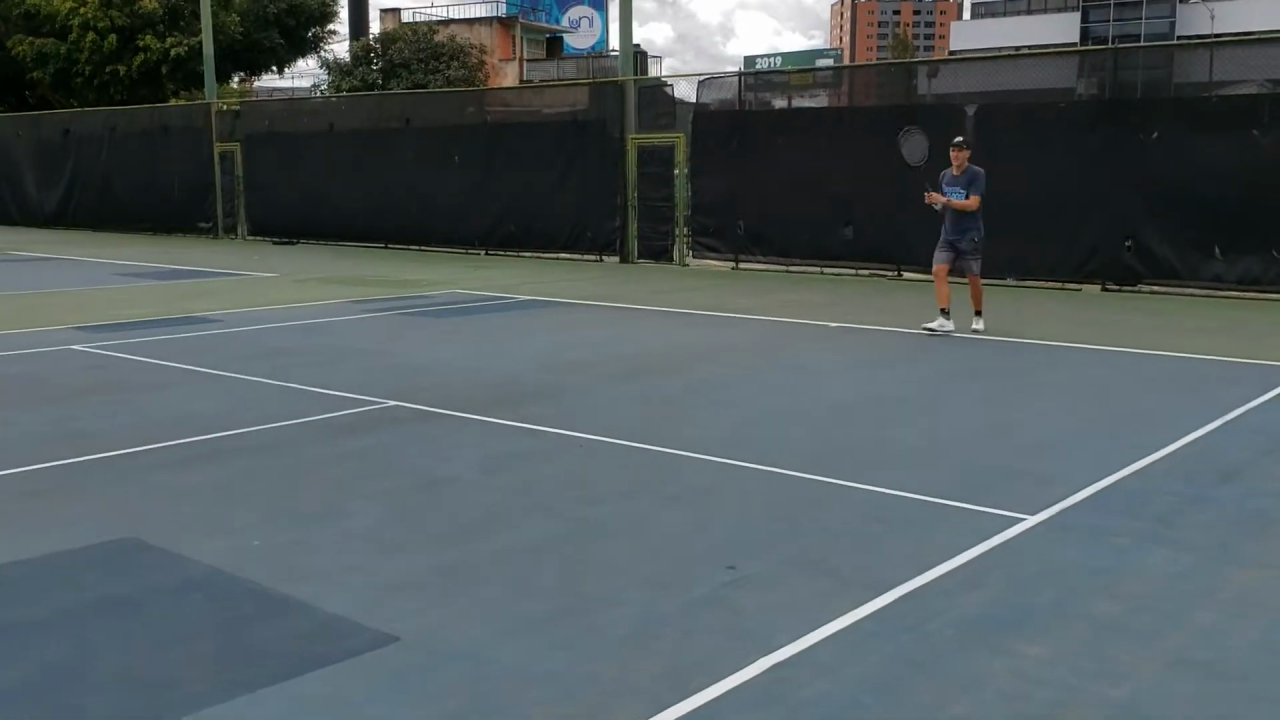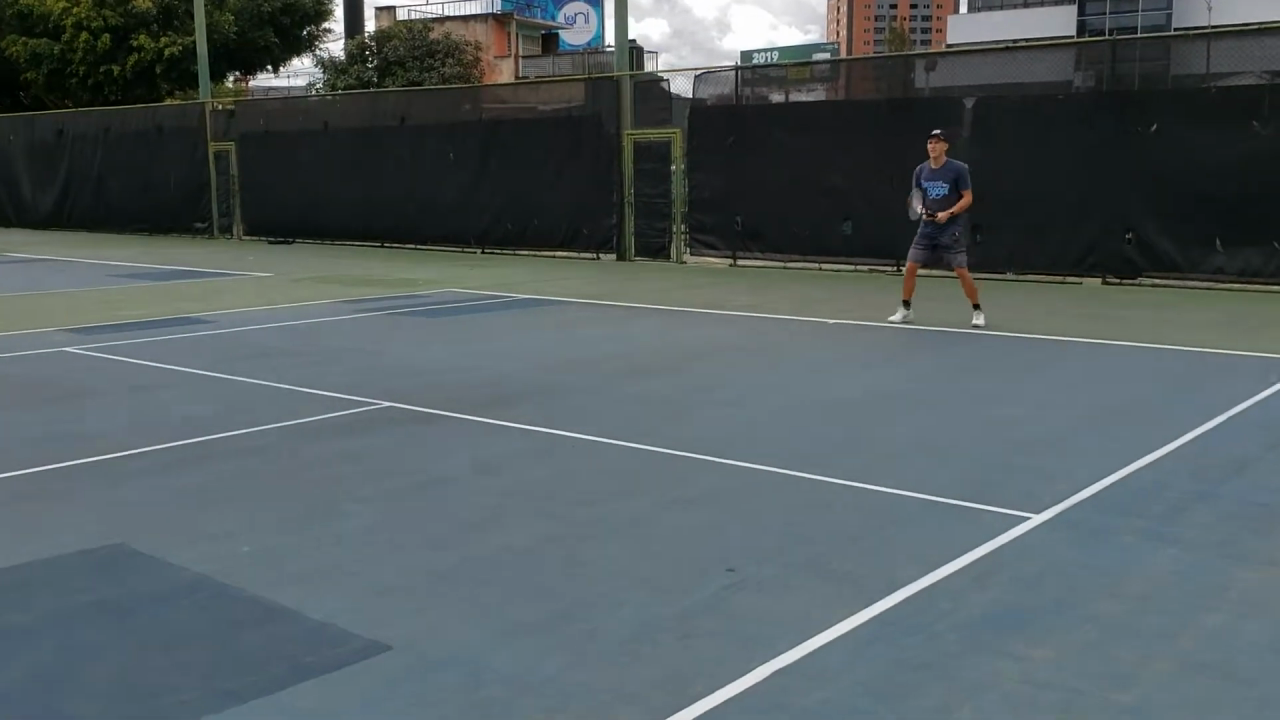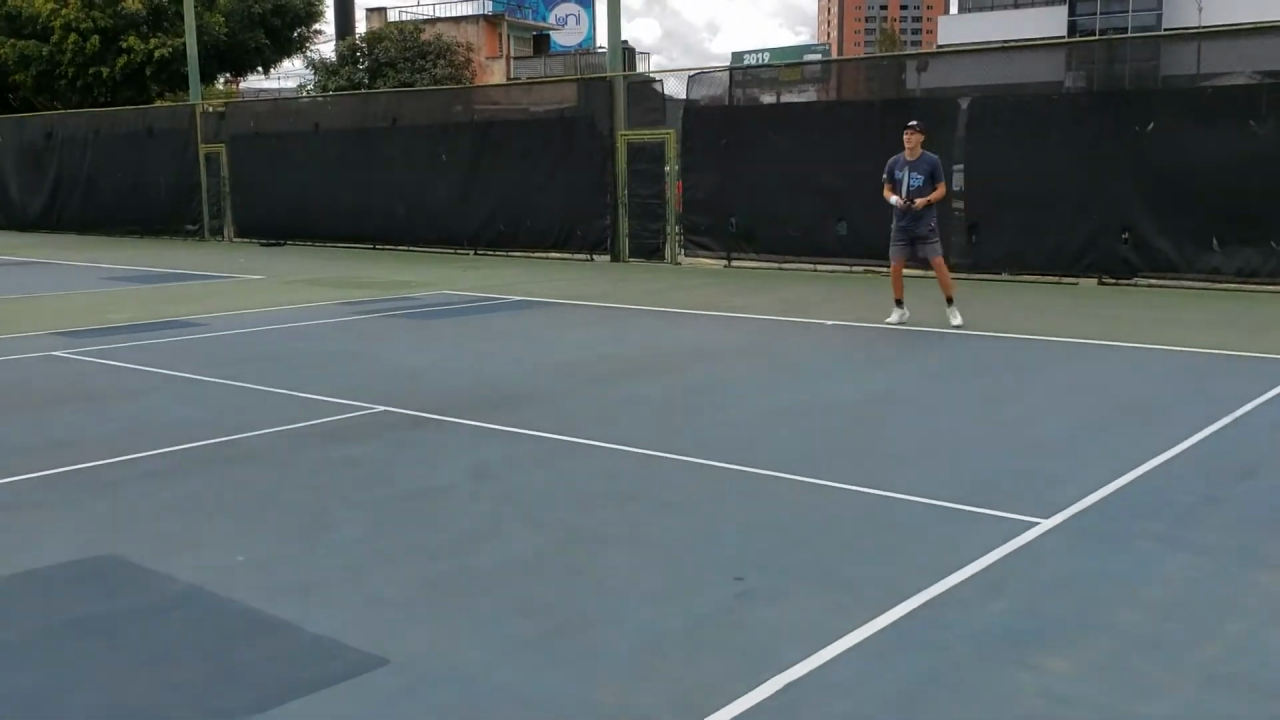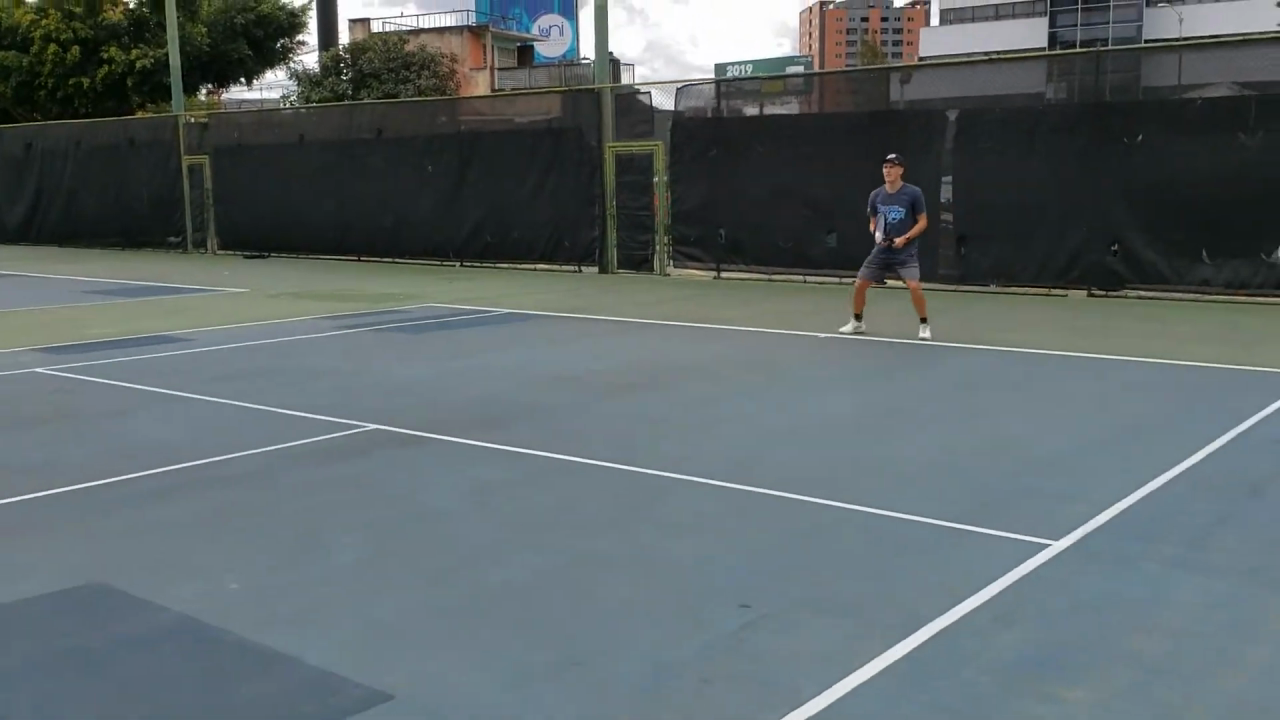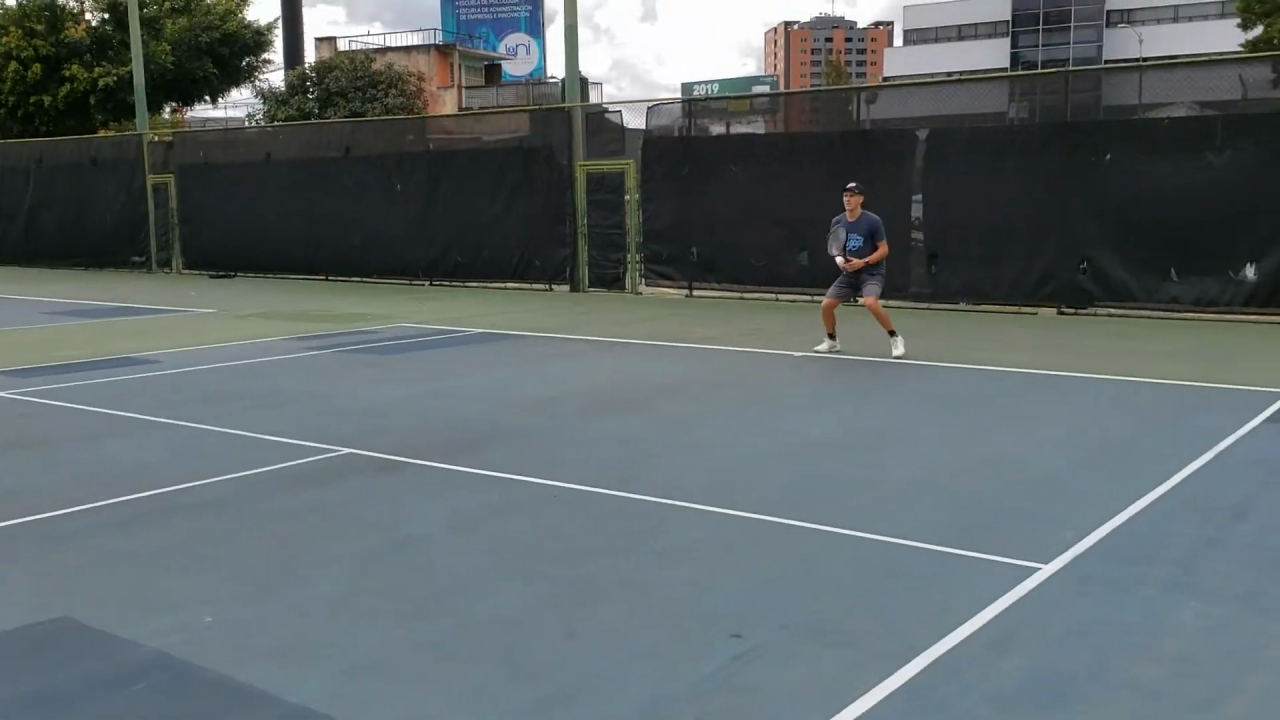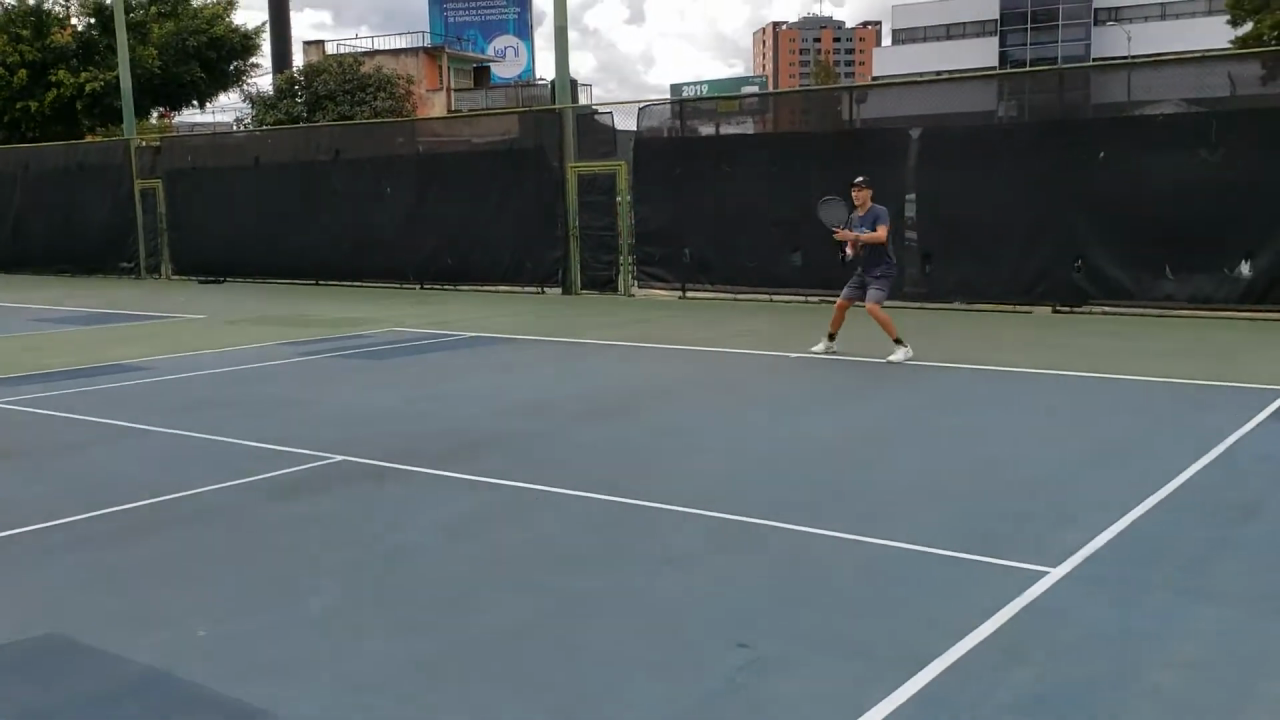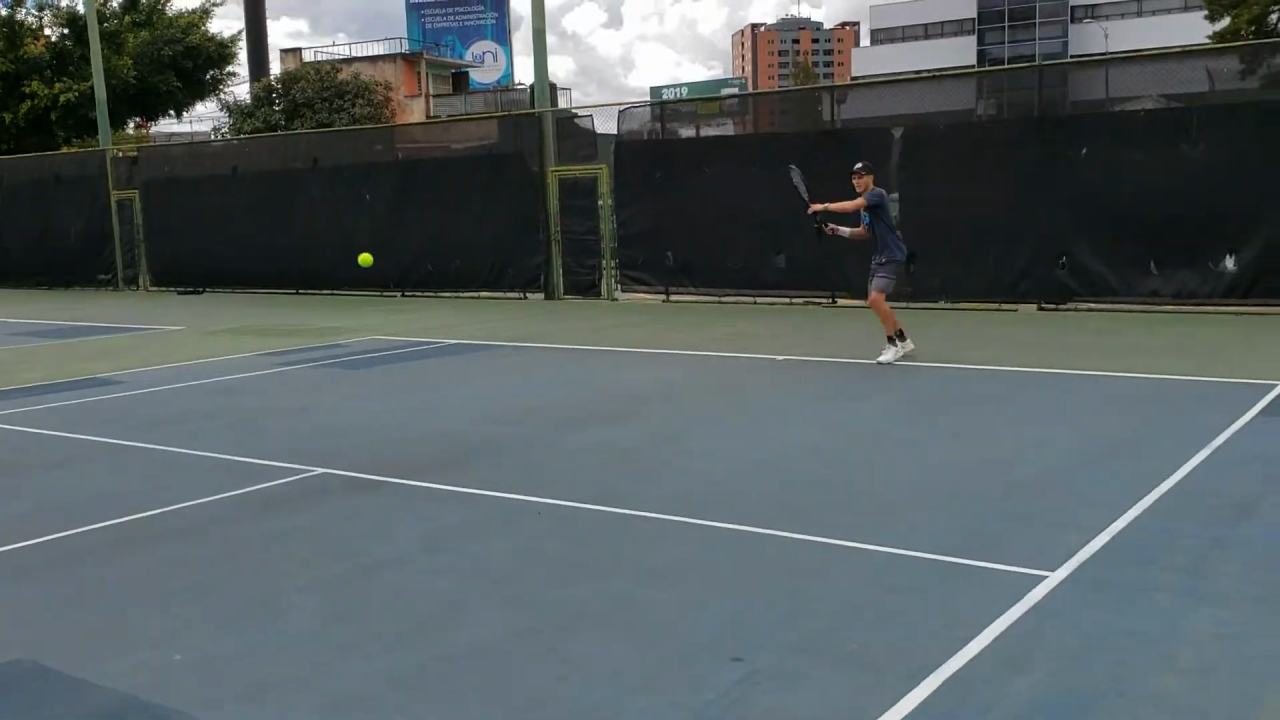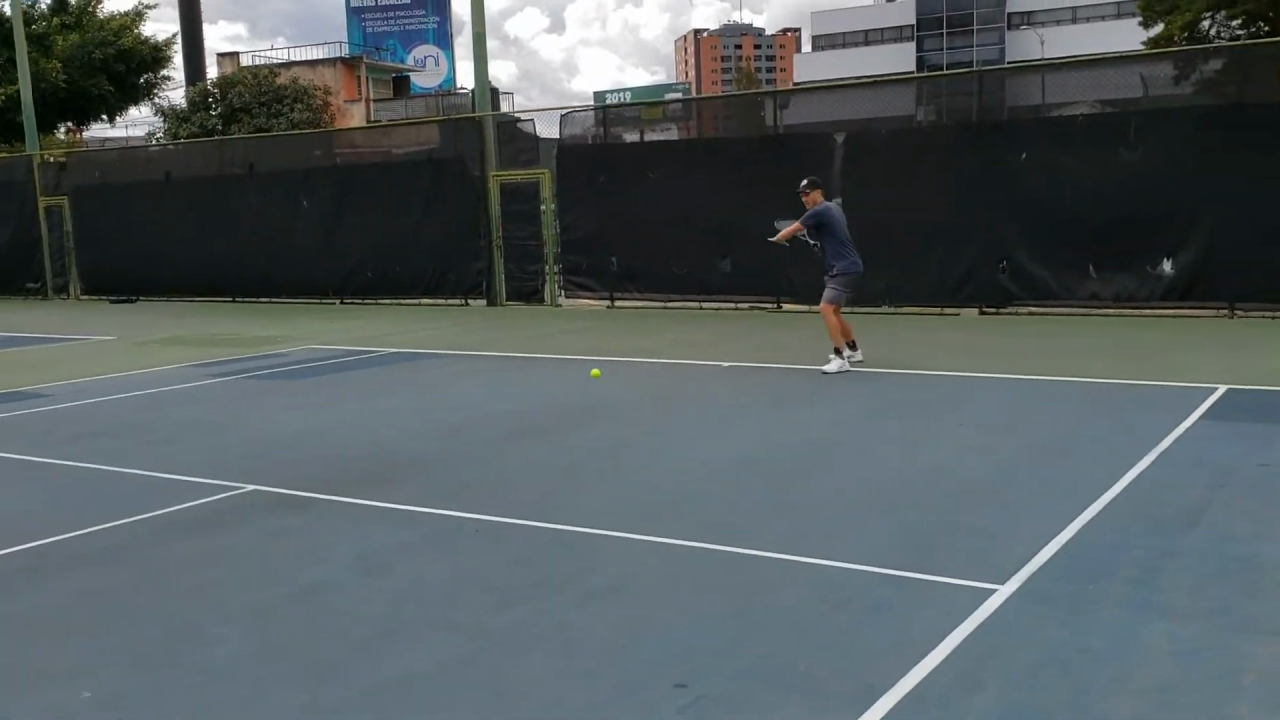
dt=0.3s
person 1, frame 1
left shoulder: (977, 174)
right shoulder: (944, 175)
left elbow: (972, 205)
left wrist: (945, 199)
right wrist: (934, 202)
left hip: (970, 235)
right hip: (948, 235)
left knee: (973, 278)
right knee: (938, 272)
left ankle: (978, 317)
right ankle: (945, 319)
person 1, frame 2
left shoulder: (958, 169)
right shoulder: (920, 171)
left elbow: (967, 199)
left wrist: (948, 213)
right wrist: (922, 211)
left hip: (951, 230)
right hip: (927, 230)
left knee: (961, 272)
right knee: (910, 268)
left ankle: (978, 312)
right ankle: (905, 310)
person 1, frame 3
left shoulder: (933, 161)
right shoulder: (893, 163)
left elbow: (942, 190)
right elbow: (887, 191)
left wrist: (925, 201)
right wrist: (895, 200)
left hip: (925, 222)
right hip: (901, 223)
left knee: (938, 263)
right knee: (895, 267)
left ankle: (951, 308)
right ankle: (900, 309)
person 1, frame 4
left shoulder: (914, 193)
right shoulder: (875, 195)
left elbow: (923, 222)
left wrist: (904, 238)
right wrist: (877, 235)
left hip: (905, 251)
right hip: (882, 251)
left knee: (914, 286)
right knee: (859, 286)
left ankle: (924, 325)
right ankle: (857, 321)
person 1, frame 5
left shoulder: (873, 221)
right shoulder: (837, 222)
left elbow: (884, 250)
left wrist: (863, 262)
right wrist: (839, 260)
left hip: (871, 272)
right hip: (849, 273)
left knee: (871, 303)
right knee: (826, 305)
left ankle: (895, 338)
right ankle: (832, 341)
person 1, frame 6
left shoulder: (880, 212)
right shoulder: (853, 218)
left elbow: (882, 236)
left wrist: (852, 236)
right wrist: (848, 253)
left hip: (883, 271)
right hip: (863, 271)
left knee: (872, 308)
right knee: (841, 304)
left ankle: (902, 348)
right ankle: (829, 342)
person 1, frame 7
left shoulder: (877, 194)
right shoulder: (863, 201)
left elbow: (851, 206)
right elbow: (864, 232)
left wrist: (824, 207)
right wrist: (839, 230)
left hip: (892, 257)
right hip: (880, 257)
left knee: (877, 298)
right knee: (873, 302)
left ankle: (894, 346)
right ankle: (903, 341)
person 1, frame 8
left shoulder: (818, 212)
right shoulder: (833, 208)
left elbow: (788, 232)
left wrist: (777, 238)
right wrist: (820, 238)
left hip: (845, 269)
right hip: (846, 268)
left knee: (825, 309)
right knee: (833, 312)
left ankle: (840, 358)
right ankle: (853, 350)
